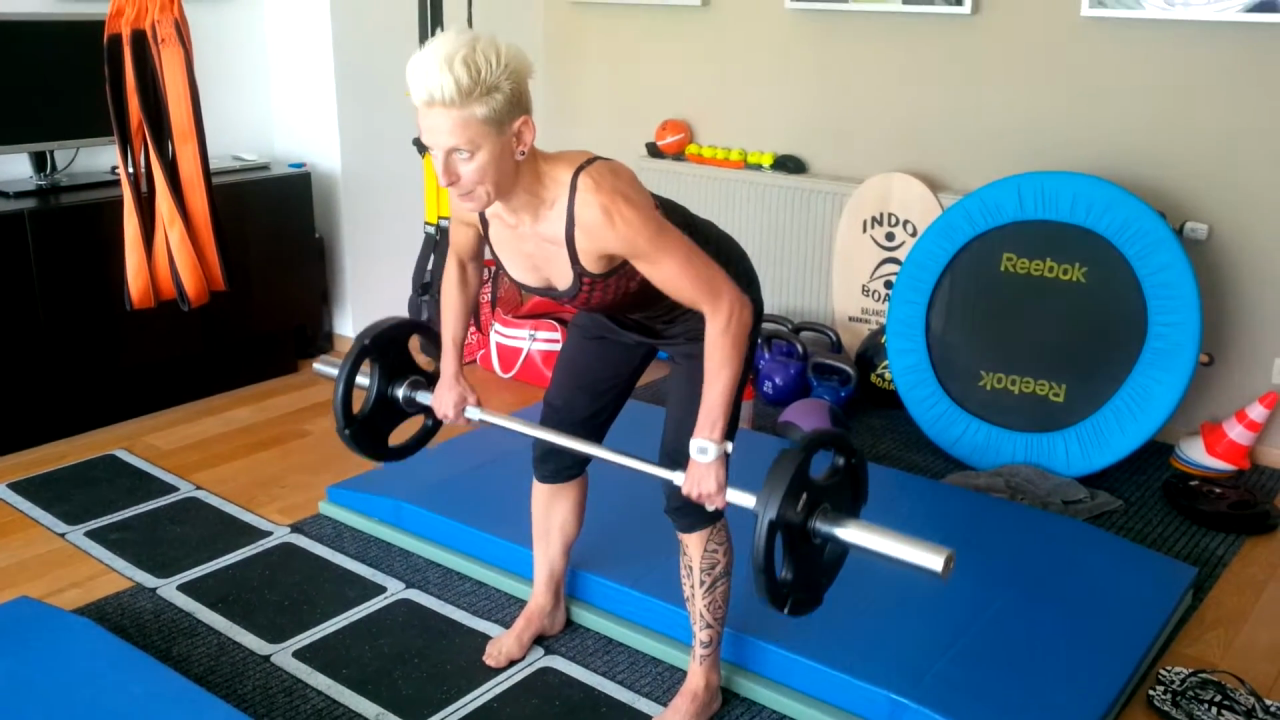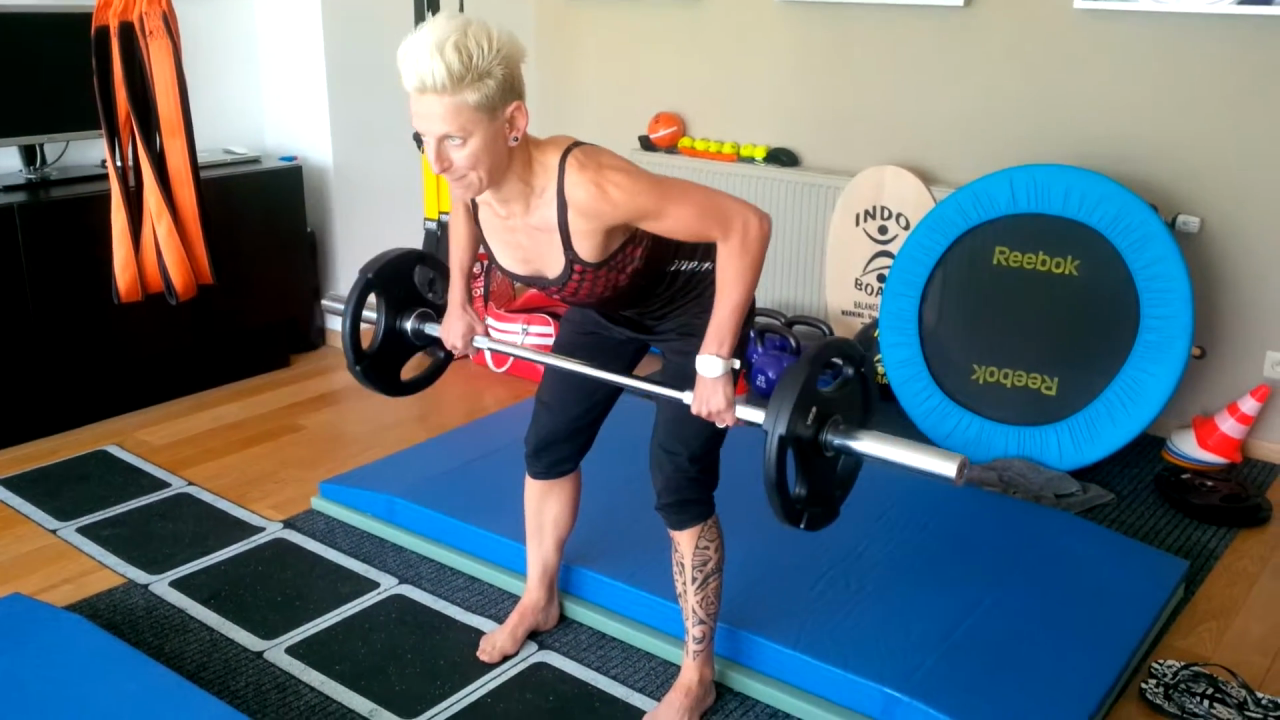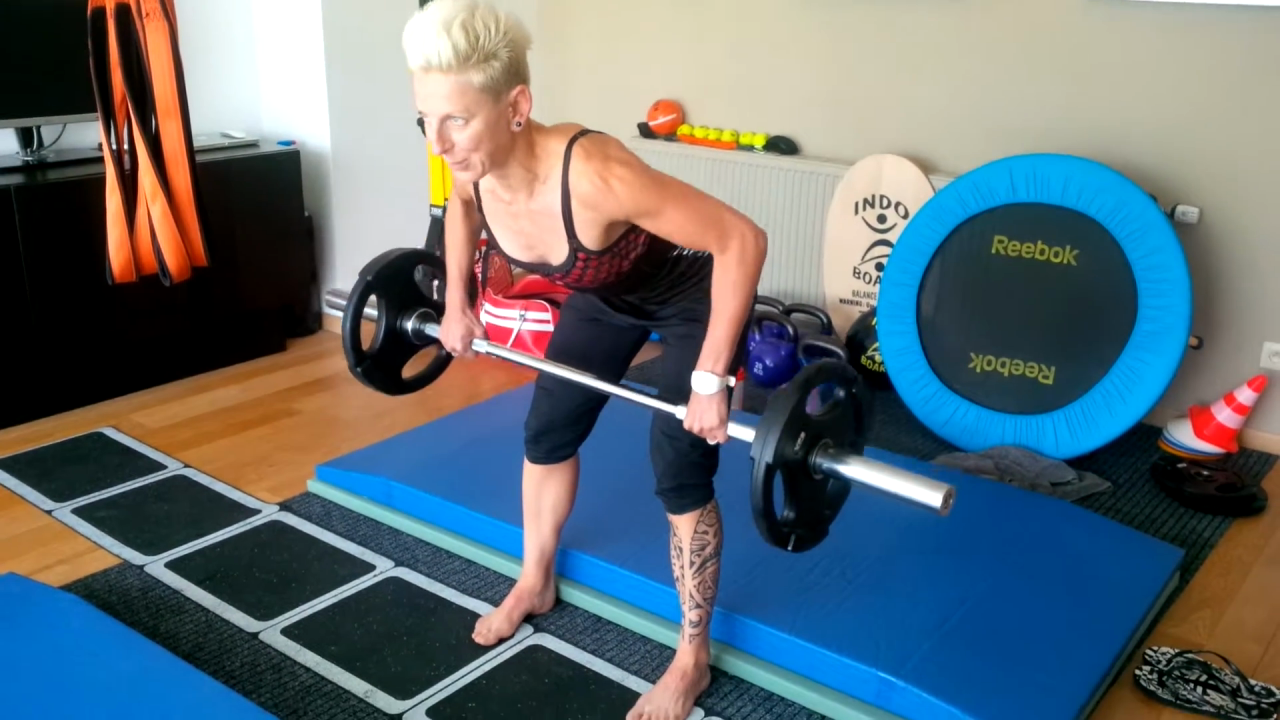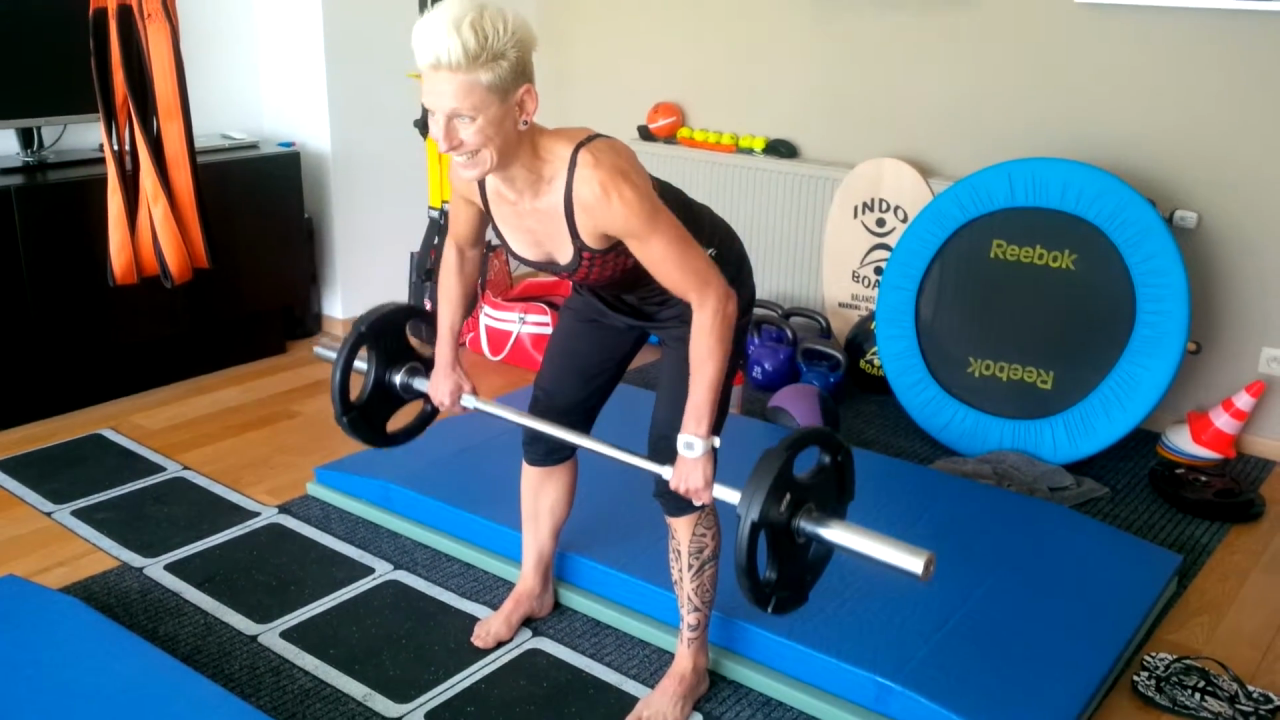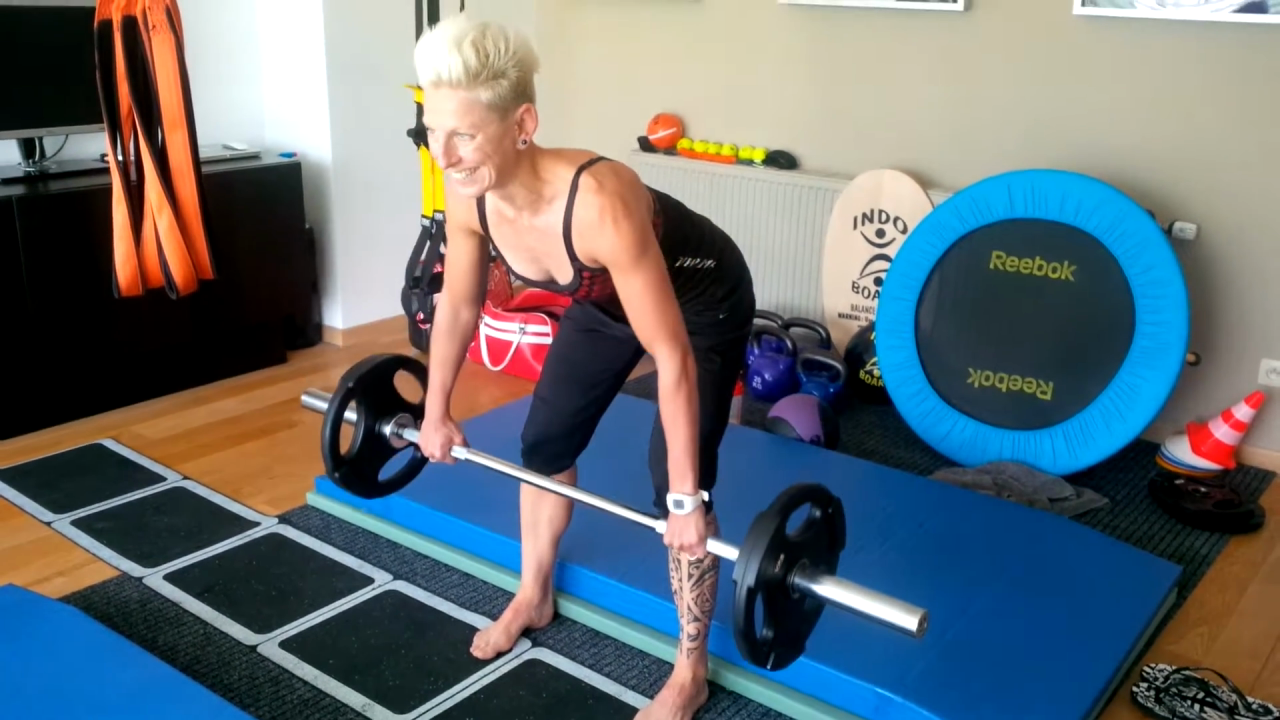
dt=0.4s
person 1, frame 1
left shoulder: (597, 203)
right shoulder: (475, 197)
left elbow: (730, 307)
right elbow: (460, 266)
left wrist: (710, 449)
right wrist: (450, 371)
left hip: (703, 307)
right hip: (615, 307)
left knee: (688, 490)
right knee: (554, 450)
right ankle: (546, 604)
person 1, frame 2
left shoulder: (589, 183)
right shoulder: (470, 176)
left elbow: (746, 225)
left wrist: (715, 364)
right wrist: (458, 300)
left hip: (692, 301)
right hip: (605, 305)
left knee: (678, 484)
right knee: (547, 446)
right ankle: (539, 600)
person 1, frame 3
left shoulder: (594, 173)
right shoulder: (472, 166)
left elbow: (742, 241)
left wrist: (709, 380)
right wrist: (457, 301)
left hip: (693, 290)
right hip: (607, 288)
left knee: (679, 469)
right knee: (546, 431)
left ankle: (692, 658)
right ankle: (534, 584)
person 1, frame 4
left shoulder: (599, 180)
right shoulder: (473, 172)
left elbow: (713, 301)
right elbow: (461, 250)
left wrist: (696, 441)
right wrist: (445, 357)
left hip: (699, 286)
right hip: (609, 287)
left knee: (677, 474)
right knee: (546, 429)
left ankle: (690, 662)
right ankle: (533, 588)
person 1, frame 5
left shoulder: (599, 204)
right shoulder: (470, 196)
left elbow: (671, 357)
right elbow: (458, 305)
left wrist: (685, 498)
right wrist: (436, 410)
left hip: (701, 299)
right hip: (606, 297)
left knee: (676, 485)
right knee: (543, 443)
right ankle: (533, 598)
